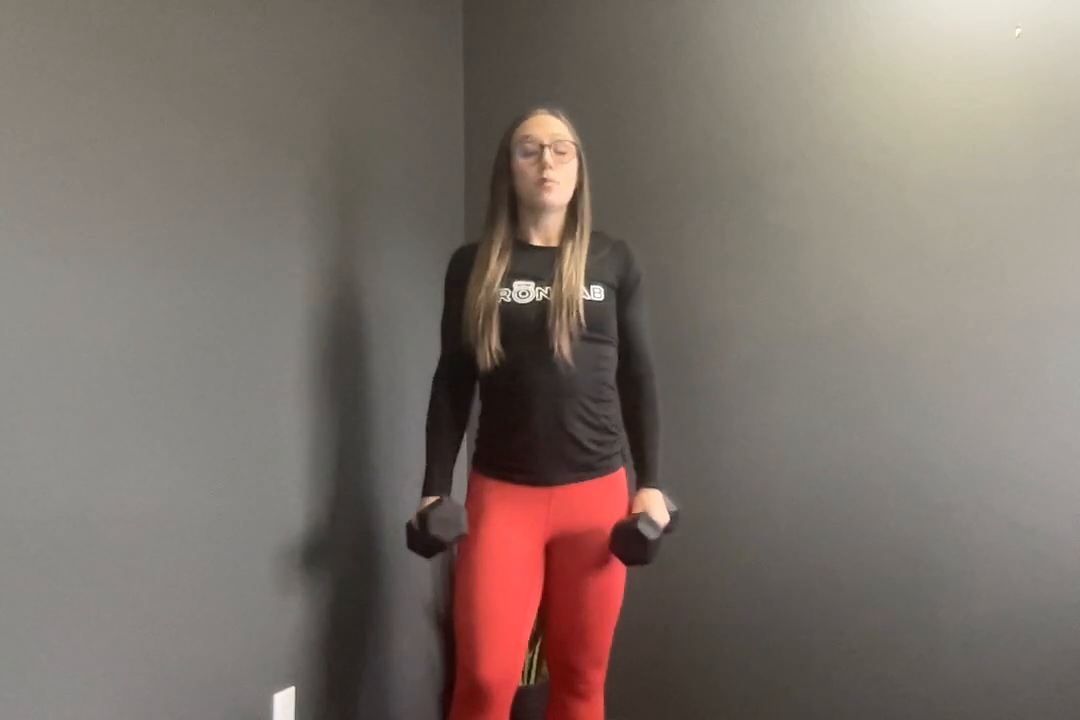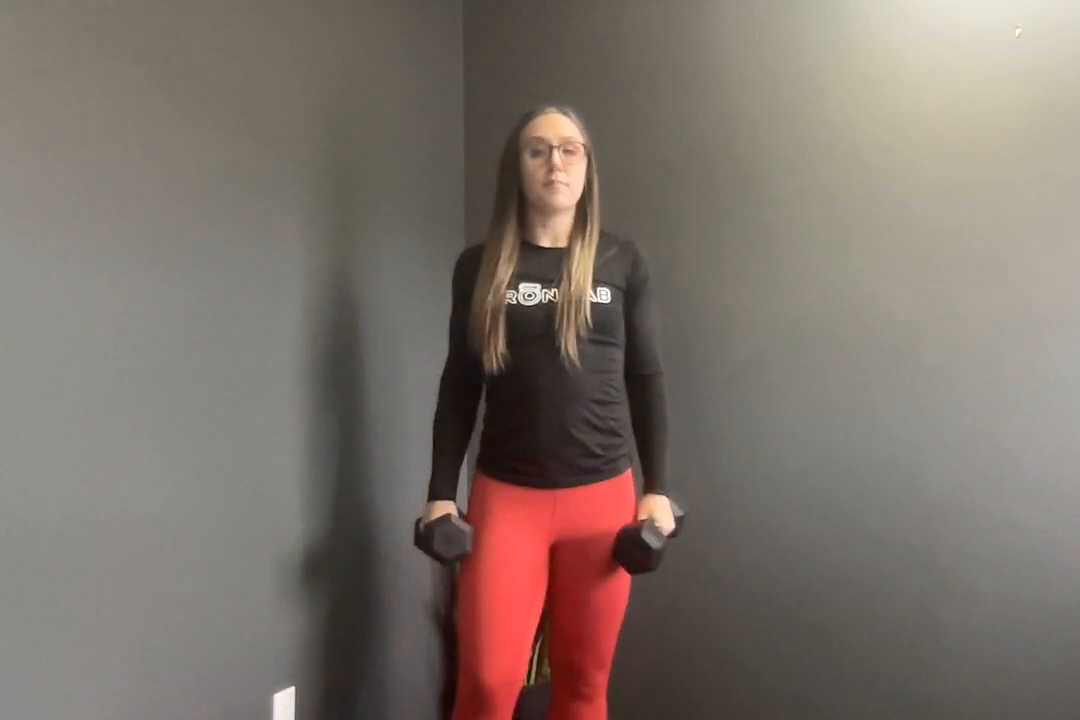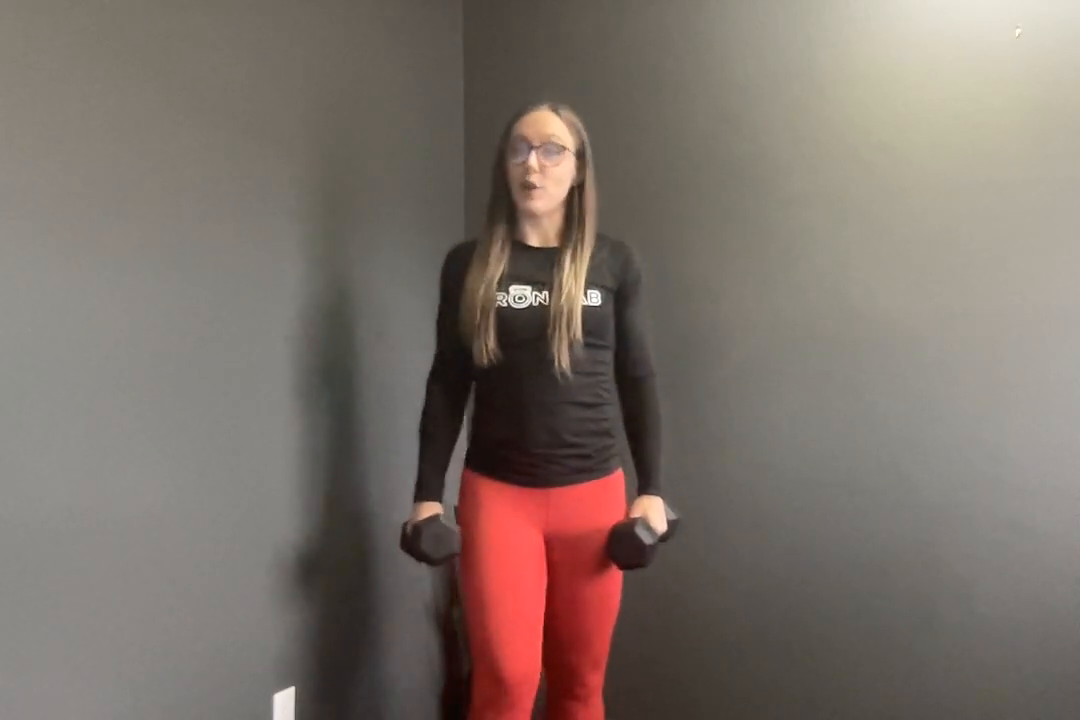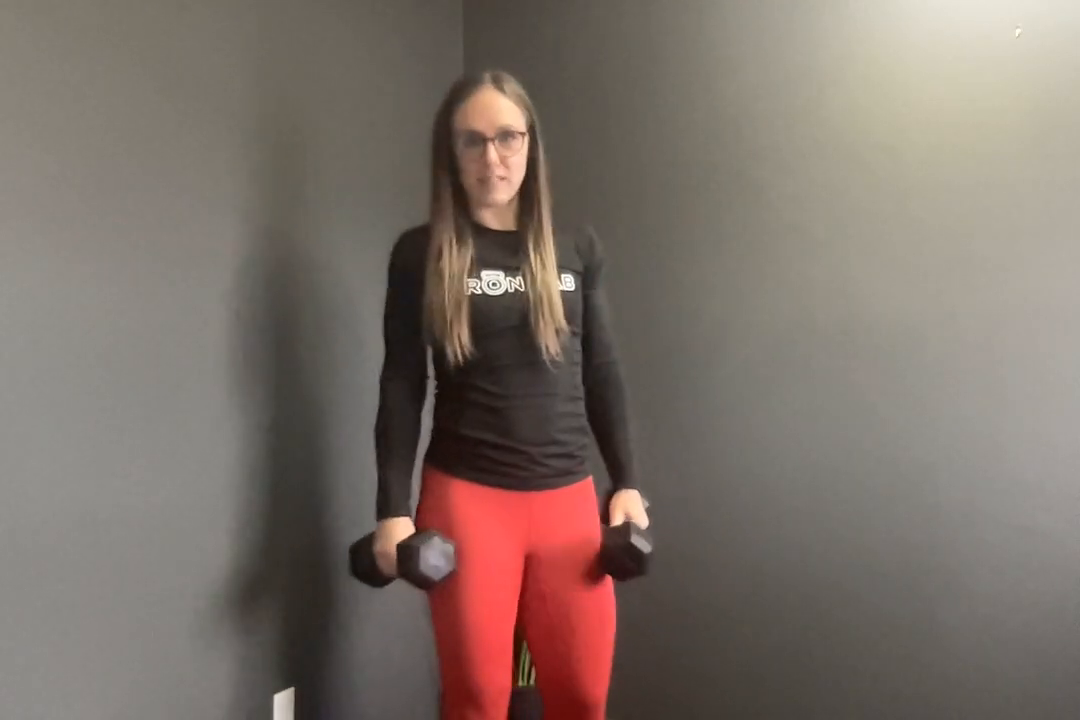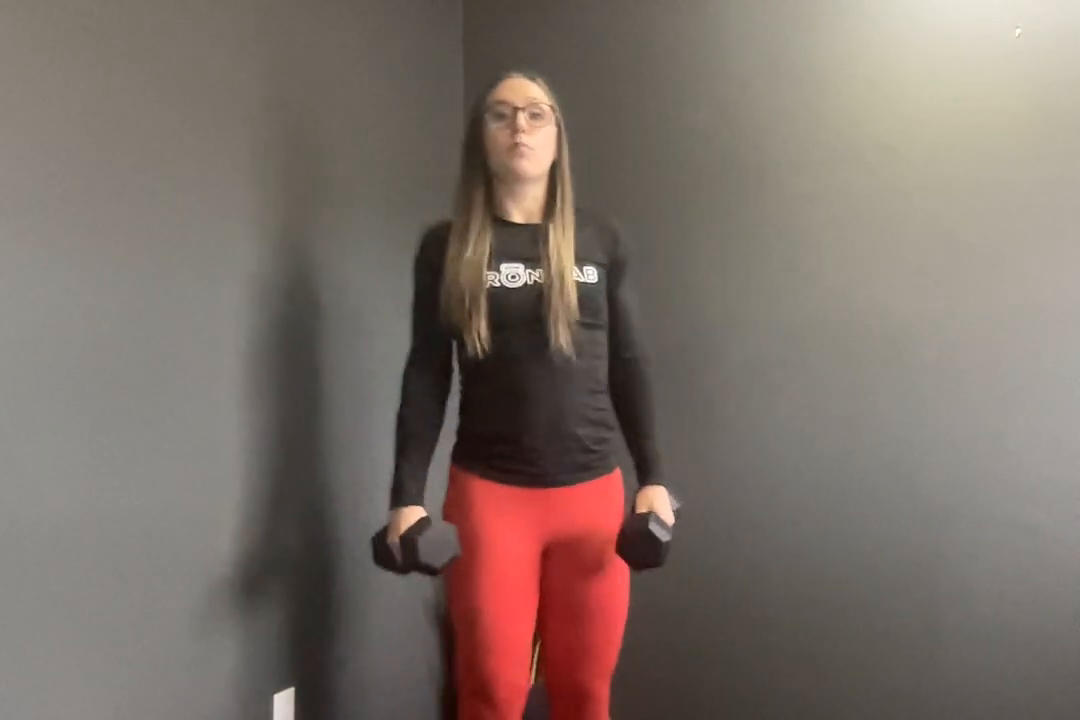
dt=1s
person 1, frame 1
left shoulder: (614, 262)
right shoulder: (472, 265)
left elbow: (637, 377)
right elbow: (451, 383)
left wrist: (649, 484)
right wrist: (434, 488)
left hip: (596, 491)
right hip: (501, 492)
person 1, frame 2
left shoulder: (622, 263)
right shoulder: (479, 267)
left elbow: (646, 379)
right elbow: (458, 386)
left wrist: (656, 489)
right wrist: (440, 493)
left hip: (602, 494)
right hip: (504, 494)
person 1, frame 3
left shoulder: (613, 262)
right shoulder: (468, 265)
left elbow: (637, 379)
right elbow: (446, 386)
left wrist: (651, 488)
right wrist: (427, 493)
left hip: (592, 492)
right hip: (495, 492)
person 1, frame 4
left shoulder: (576, 247)
right shoulder: (420, 253)
left elbow: (601, 372)
right elbow: (401, 386)
left wrist: (626, 483)
right wrist: (393, 508)
left hip: (567, 497)
right hip: (464, 498)
person 1, frame 5
left shoulder: (600, 241)
right shoulder: (446, 247)
left elbow: (628, 365)
right elbow: (426, 377)
left wrist: (652, 478)
right wrist: (407, 495)
left hip: (592, 491)
right hip: (488, 494)
